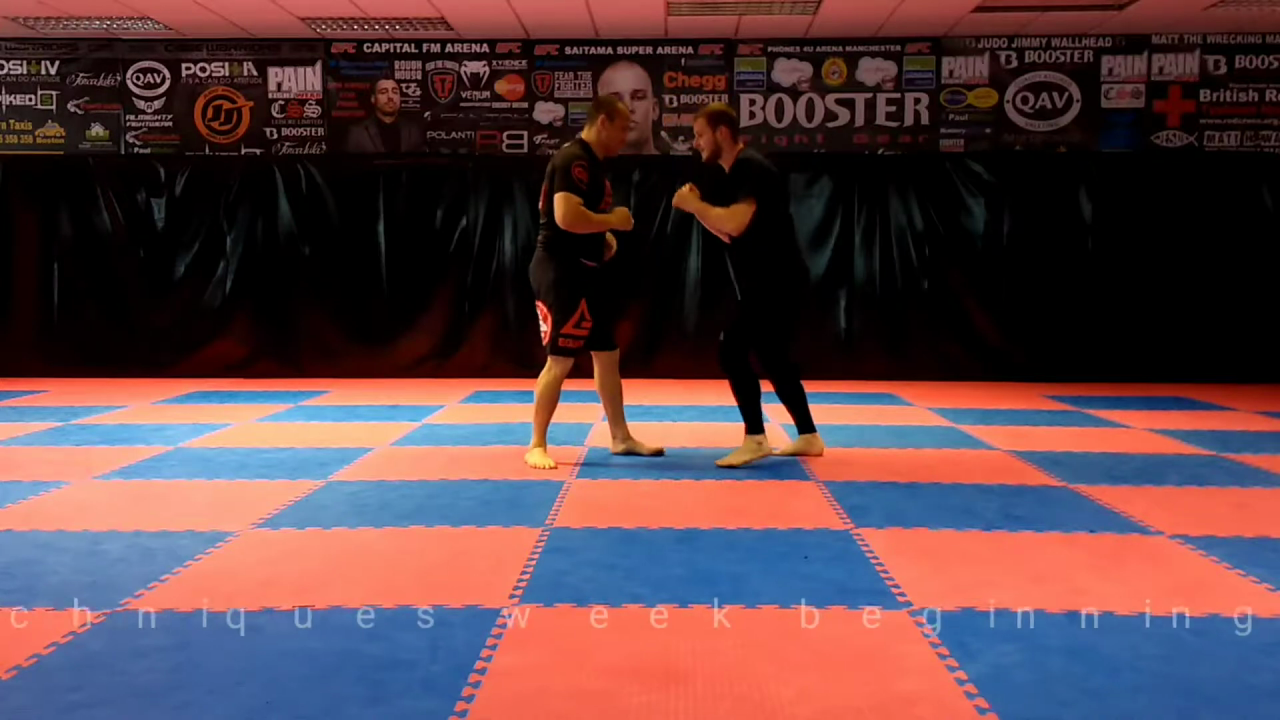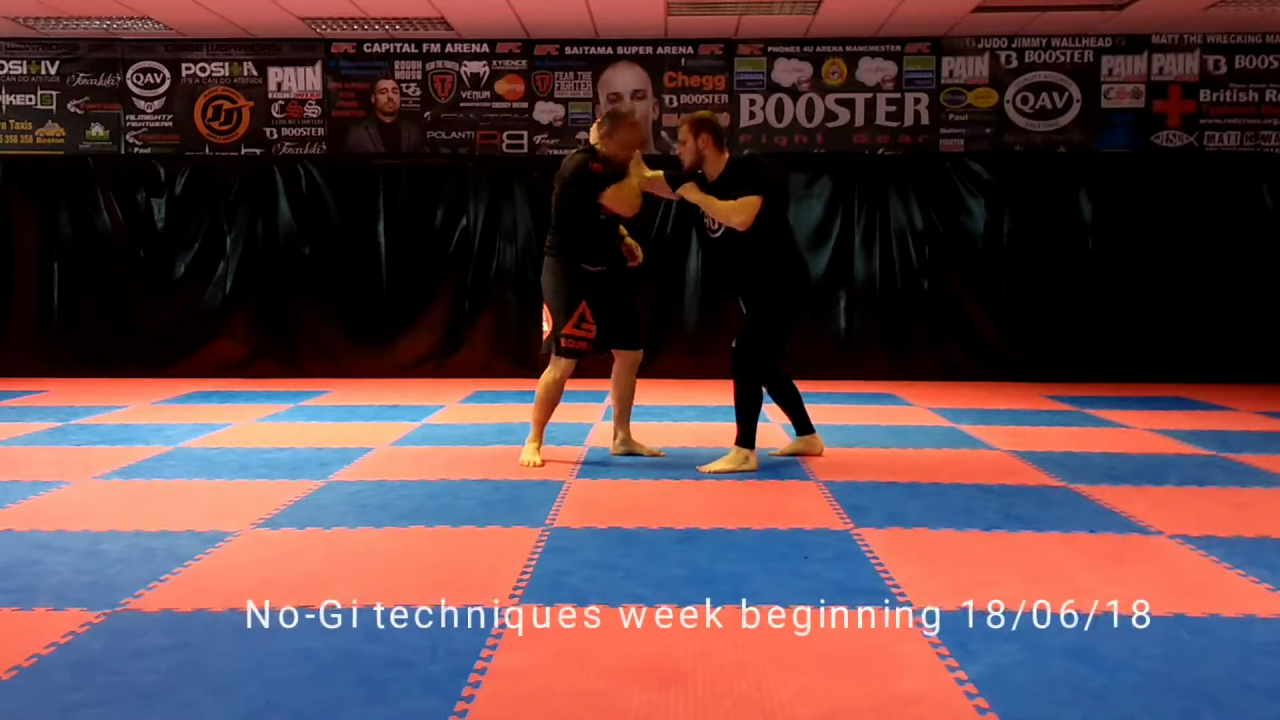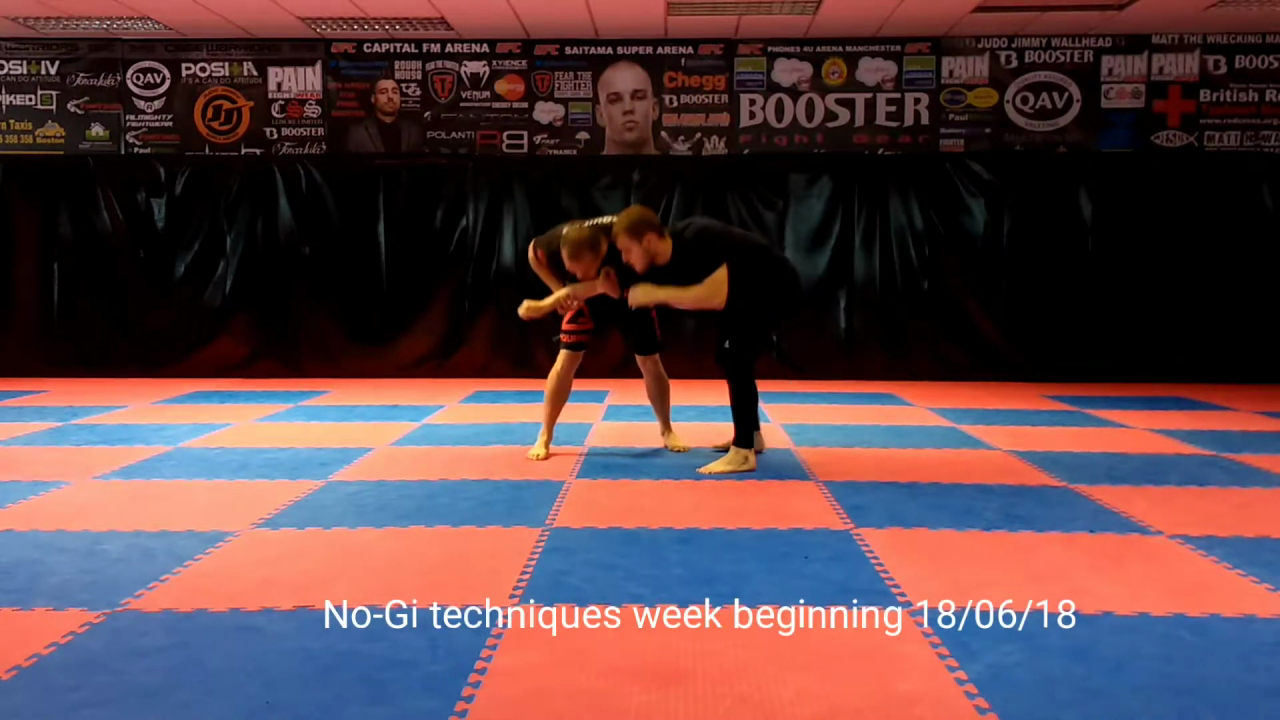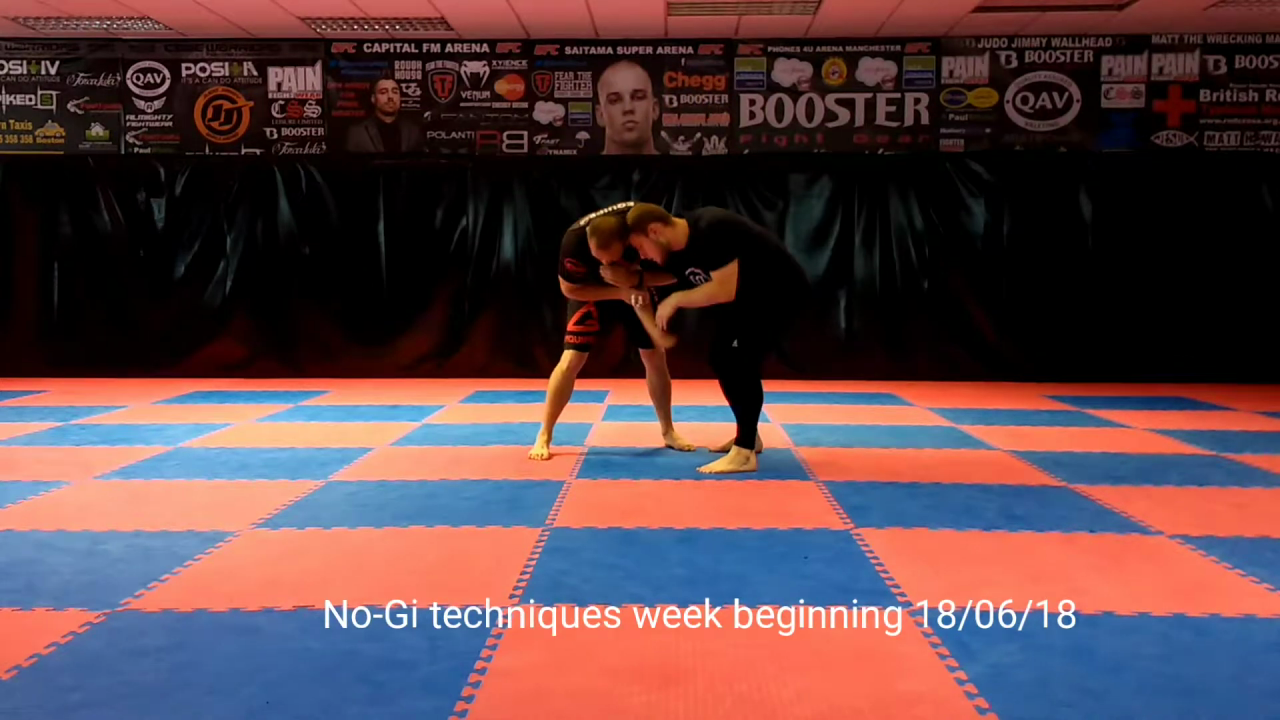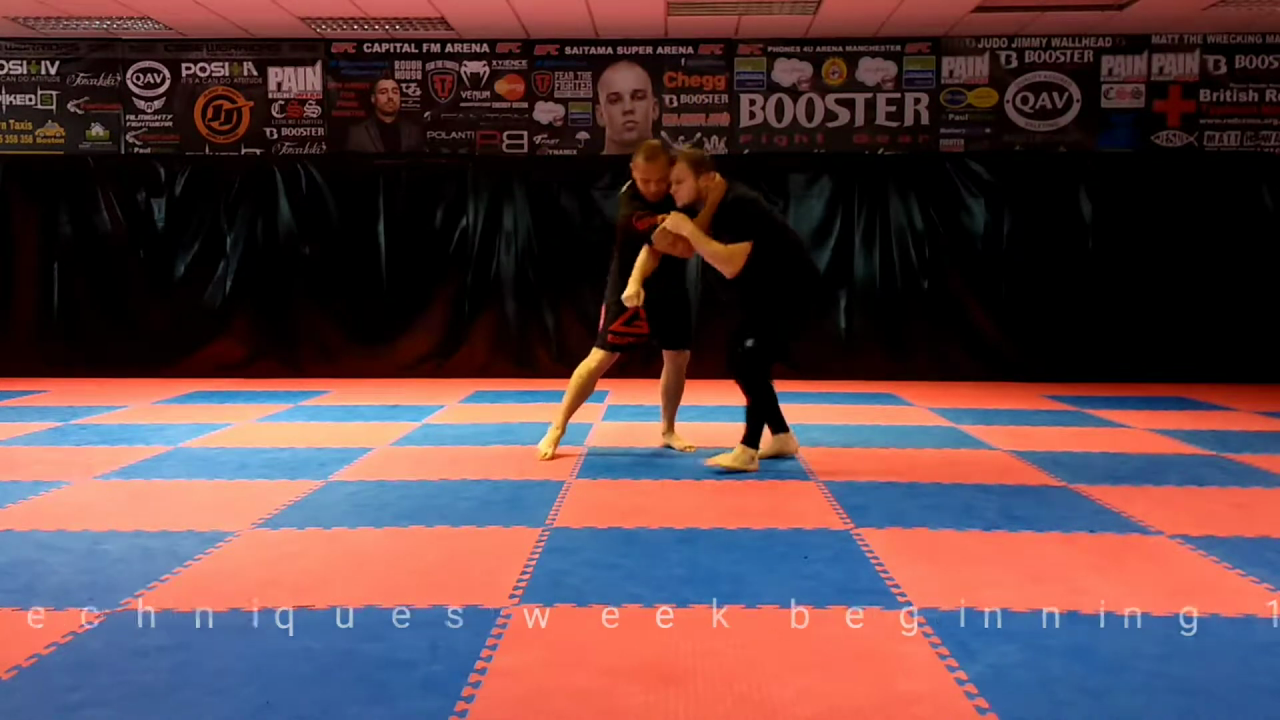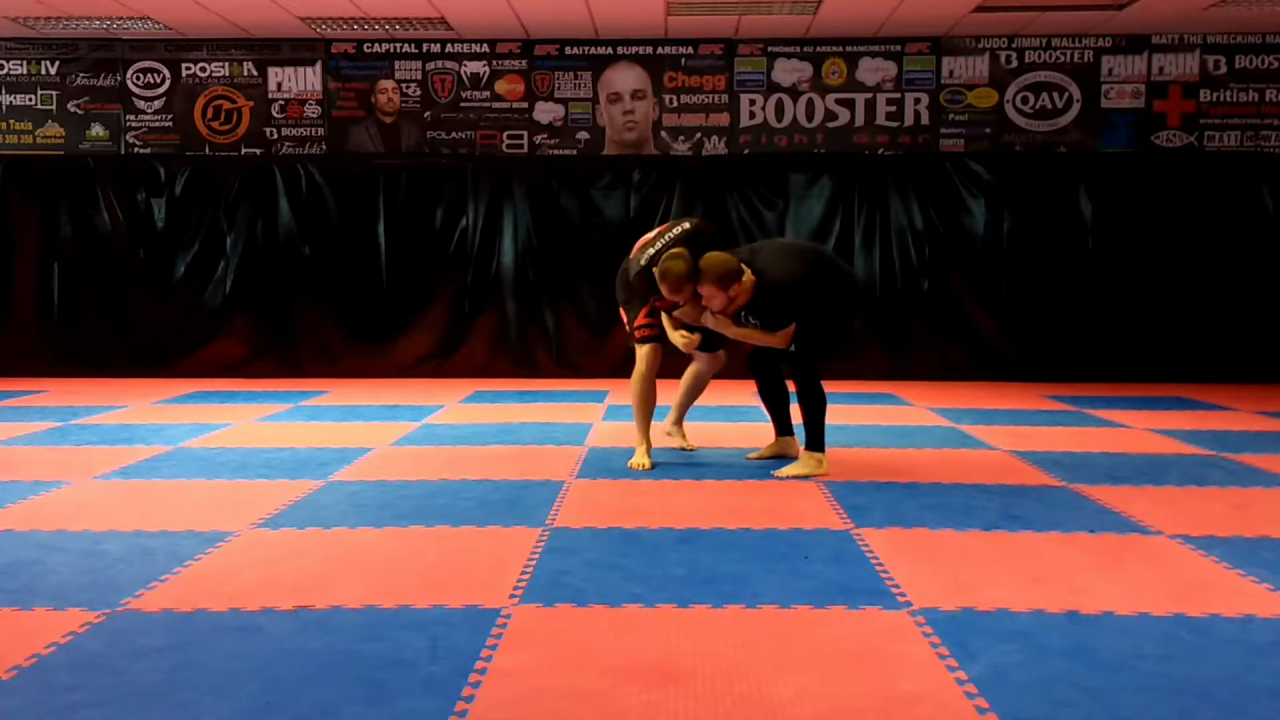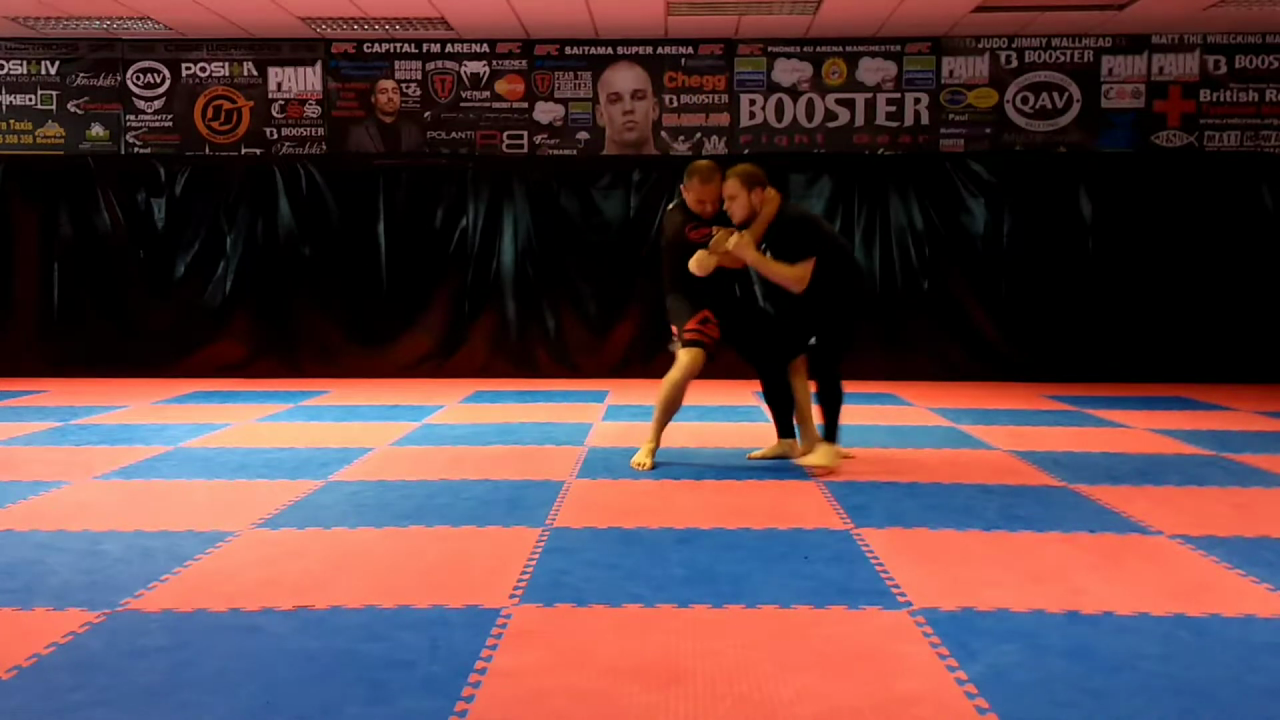
dt=0.7s
person 1, frame 1
left shoulder: (751, 168)
right shoulder: (738, 172)
left elbow: (735, 224)
right elbow: (728, 232)
left wrist: (695, 205)
right wrist: (696, 207)
left hip: (775, 283)
right hip: (771, 283)
left knee: (731, 348)
right knee: (774, 358)
left ankle: (754, 439)
right ankle: (808, 436)
person 1, frame 2
left shoulder: (748, 168)
right shoulder: (699, 181)
left elbow: (741, 217)
right elbow: (645, 179)
left wrist: (698, 197)
left hip: (782, 285)
right hip: (758, 289)
left knee: (746, 359)
right knee: (764, 365)
left ankle: (744, 452)
right ankle: (808, 437)
person 1, frame 3
left shoulder: (698, 240)
right shoulder: (657, 265)
left elbow: (716, 296)
left wrist: (658, 294)
left hip: (773, 289)
right hip: (750, 294)
left knee: (736, 357)
right knee: (731, 356)
left ankle: (743, 452)
right ankle: (751, 432)
person 1, frame 4
left shoulder: (711, 230)
right shoulder: (676, 248)
left elbow: (725, 290)
left wrist: (676, 299)
left hip: (780, 292)
right hip: (749, 295)
left knee: (742, 362)
right knee: (721, 358)
left ankle: (745, 452)
right ankle: (748, 435)
person 1, frame 5
left shoulder: (739, 204)
left elbow: (731, 265)
left wrist: (690, 231)
right wrist: (674, 229)
left hip: (788, 289)
right hip: (757, 292)
left knee: (751, 363)
right knee: (741, 361)
left ankle: (748, 450)
right ankle: (782, 436)
person 1, frame 6
left shoulder: (775, 291)
right shoulder: (732, 266)
left elbow: (781, 340)
left wrist: (728, 329)
left hip: (832, 295)
right hip: (804, 295)
left knee: (801, 363)
right knee: (760, 361)
left ankle: (815, 456)
right ankle: (785, 440)
person 1, frame 7
left shoulder: (795, 224)
right shoulder: (750, 225)
left elbow: (797, 281)
left wrist: (748, 256)
left hip: (835, 297)
right hip: (797, 304)
left knee: (819, 362)
right knee: (772, 361)
left ankle: (828, 446)
right ankle: (787, 441)
person 2, frame 1
left shoulder: (594, 162)
right shoulder: (573, 160)
right elbow: (566, 217)
left wrist: (604, 233)
right wrist: (613, 221)
left hip: (585, 270)
right hip: (559, 270)
left knee: (607, 354)
right knee: (561, 360)
left ankle: (621, 437)
right ankle: (537, 445)
person 2, frame 2
left shoulder: (610, 167)
right shoulder: (583, 165)
right elbow: (628, 205)
left wrist: (623, 240)
right wrist: (634, 167)
left hip: (605, 272)
right hip: (570, 273)
left knee: (629, 354)
right knee: (564, 363)
left ankle: (622, 436)
right ankle: (533, 441)
person 2, frame 3
right shoulder: (556, 243)
right elbow: (534, 252)
left wrist: (616, 288)
right wrist: (560, 289)
right hip: (580, 294)
left knee: (650, 361)
right knee: (568, 358)
left ankle: (666, 430)
right ankle: (544, 438)
person 2, frame 4
right shoulder: (575, 241)
left elbow: (671, 270)
right elbow: (570, 289)
left wrist: (636, 279)
right wrist: (620, 292)
left hip: (633, 286)
right hip: (591, 290)
left knee: (655, 358)
right knee: (572, 359)
left ankle: (668, 431)
right ankle: (544, 437)
person 2, frame 5
right shoulder: (631, 205)
right elbow: (682, 248)
right wrist: (712, 202)
left hip: (671, 282)
right hip: (631, 282)
left knee: (678, 357)
right knee: (601, 358)
left ankle: (667, 431)
right ankle: (556, 430)
person 2, frame 6
left shoulder: (699, 236)
right shoulder: (641, 278)
right elbow: (698, 317)
right hip: (639, 294)
left knee: (713, 358)
right knee: (648, 355)
left ankle: (675, 422)
right ankle: (643, 444)
person 2, frame 7
left shoulder: (723, 200)
right shoulder: (679, 222)
right elbow: (735, 258)
right wrist: (766, 217)
left hip: (728, 291)
right hip: (691, 297)
right knee: (689, 363)
right ankle: (650, 444)
